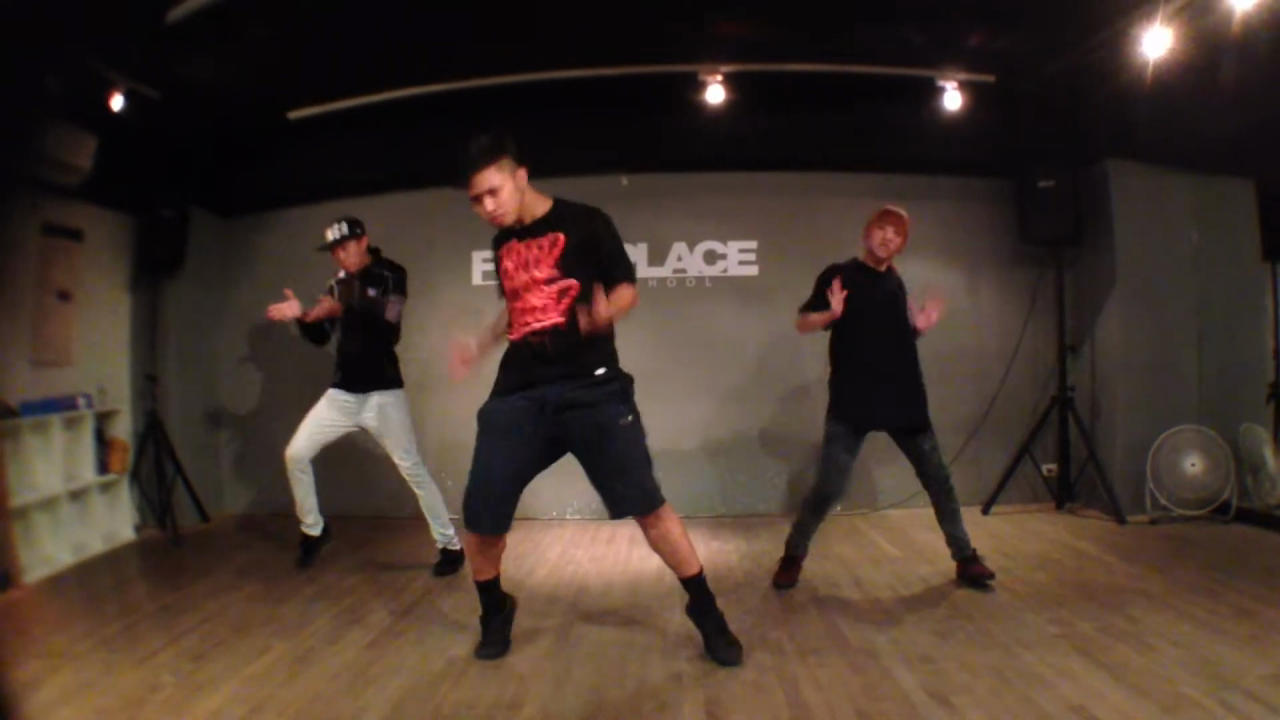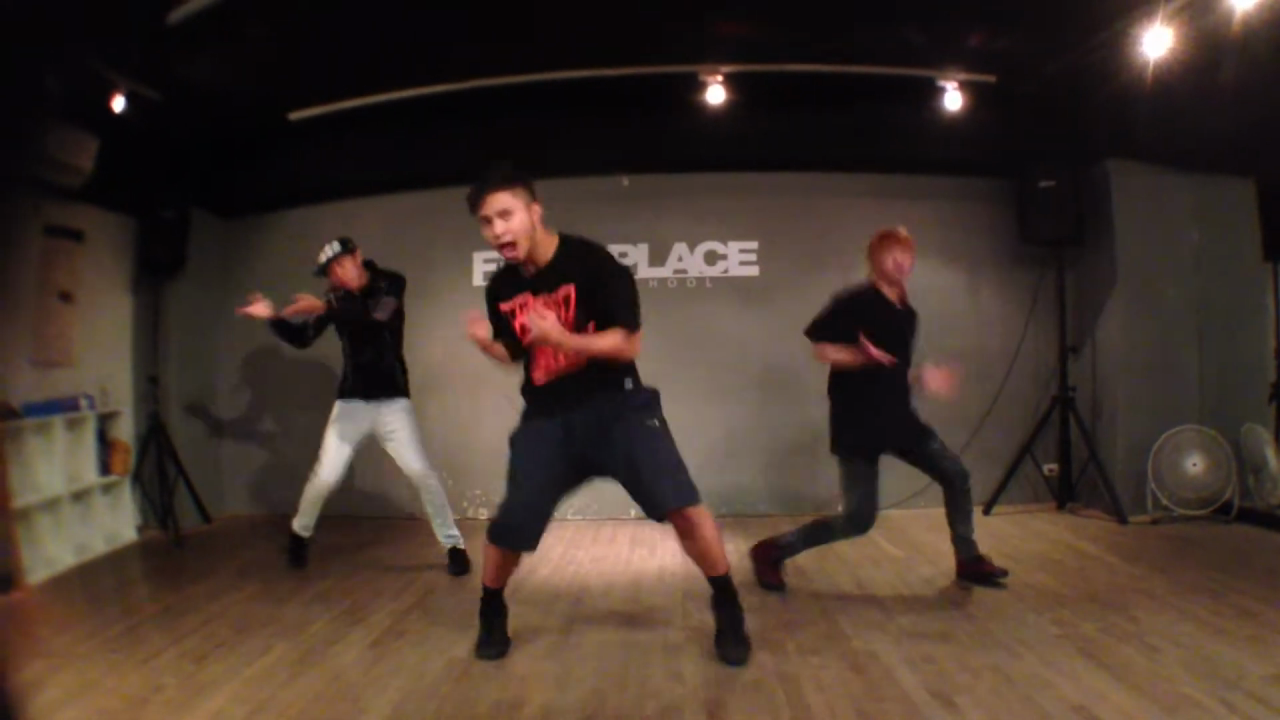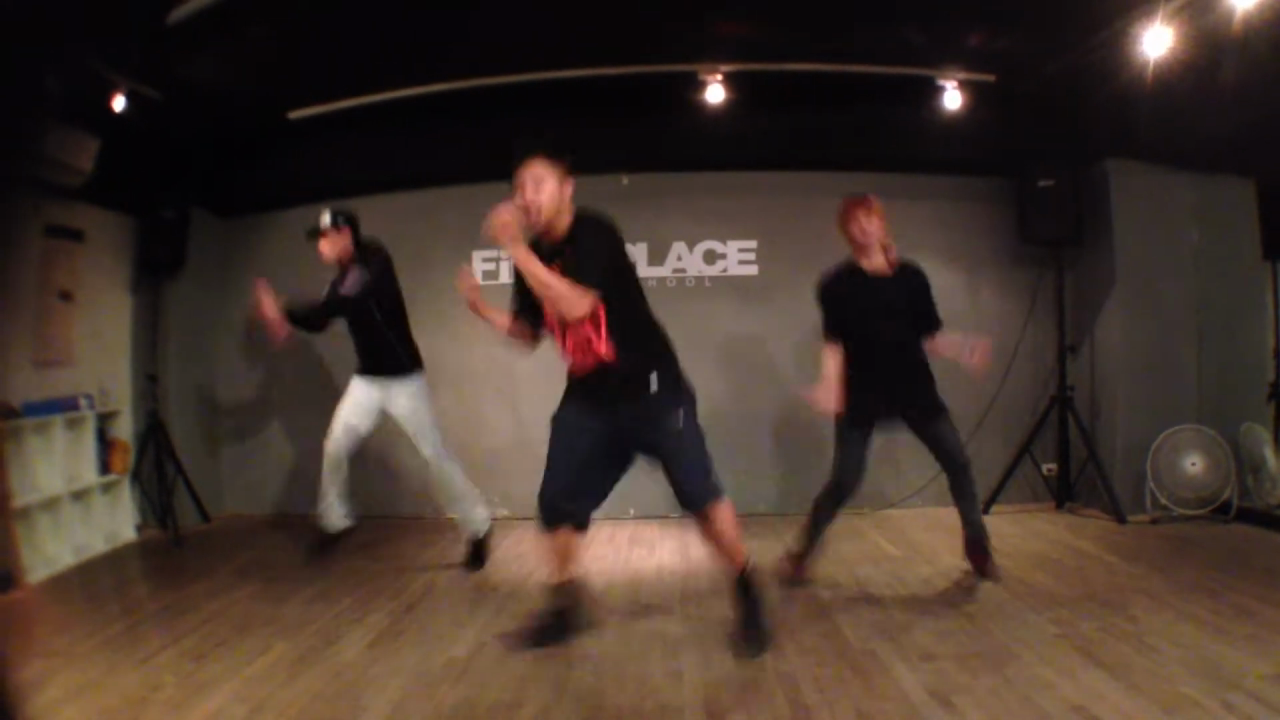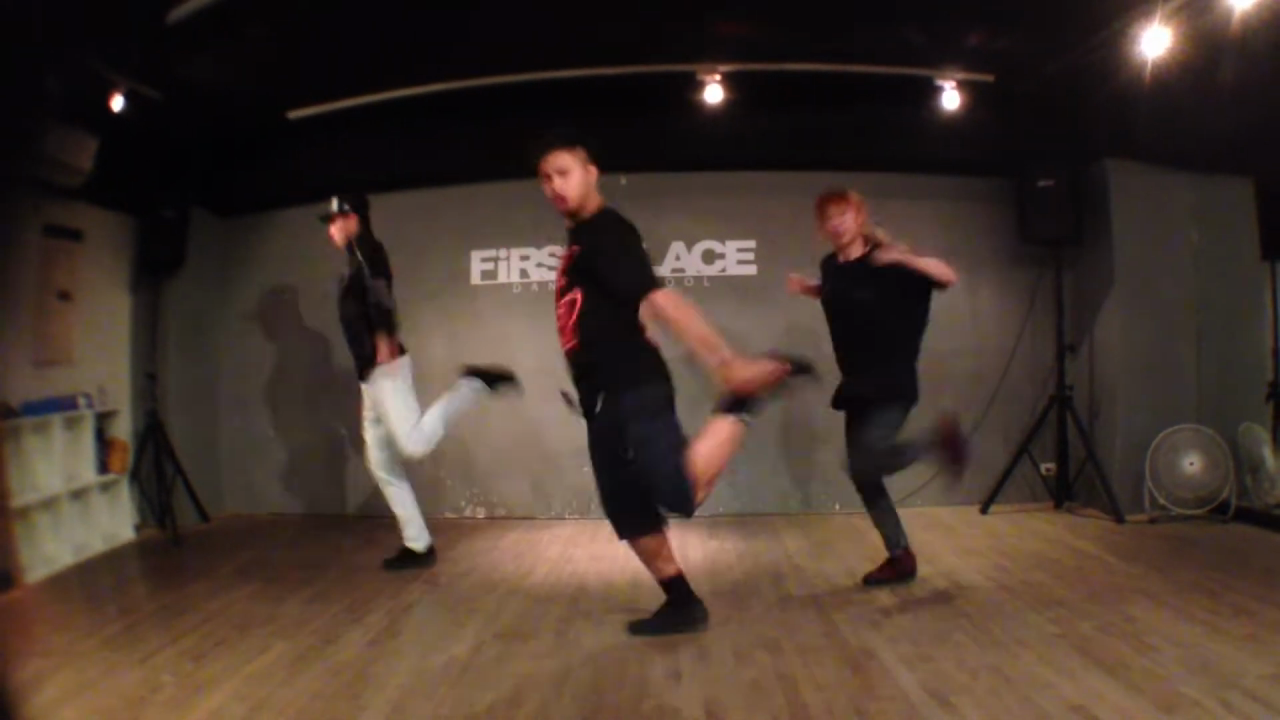
dt=0.2s
person 1, frame 1
left shoulder: (585, 223)
right shoulder: (503, 243)
left elbow: (627, 290)
left wrist: (604, 314)
right wrist: (481, 343)
left hip: (591, 386)
right hip: (518, 393)
left knee: (644, 503)
right knee: (482, 513)
left ankle: (706, 610)
right ankle: (494, 610)
person 1, frame 2
left shoulder: (591, 262)
right shoulder: (501, 288)
left elbow: (627, 340)
left wrist: (562, 339)
right wrist: (487, 344)
left hip: (617, 403)
right hip: (549, 418)
left knee: (681, 505)
right knee: (513, 526)
left ankle: (728, 611)
right ankle: (492, 614)
person 1, frame 3
left shoulder: (596, 234)
right shoulder: (532, 260)
left elbow: (575, 306)
right elbow: (527, 332)
left wrist: (517, 249)
right wrist: (478, 303)
left hip: (650, 391)
right hip: (587, 404)
left knee: (701, 495)
right knee: (558, 505)
left ankle: (749, 596)
right ankle: (565, 606)
person 1, frame 4
left shoulder: (607, 233)
right shoulder: (578, 240)
left elbow: (660, 299)
left wrist: (724, 359)
left hip: (629, 394)
right hip: (606, 398)
left knee: (683, 491)
right knee: (631, 512)
left ankle: (744, 397)
right ankle: (683, 604)
person 2, frame 1
left shoulder: (895, 283)
right shoulder: (838, 275)
right elbow: (803, 324)
left wrist: (920, 325)
right wrist: (832, 314)
left hip: (903, 399)
right hip: (852, 400)
left knee: (937, 477)
right knee: (830, 485)
left ankle: (965, 558)
right ankle: (793, 555)
person 2, frame 2
left shoulder: (906, 313)
right shoulder: (855, 302)
right elbow: (821, 348)
left wrist: (923, 377)
right wrist: (865, 358)
left hip: (896, 419)
right hip: (855, 424)
left knee: (955, 475)
right knee: (859, 519)
left ankle: (968, 558)
right ankle: (772, 551)
person 2, frame 3
left shoulder: (911, 276)
right shoulder: (838, 283)
left elbow: (930, 334)
right elbow: (833, 342)
left wrist: (963, 348)
right wrist: (829, 386)
left hip: (914, 388)
right hip: (863, 395)
left knee: (957, 462)
right knee: (843, 483)
left ankle: (976, 541)
right ankle: (803, 549)
person 2, frame 4
left shoulder: (888, 261)
right shoulder: (831, 267)
left elbow: (947, 277)
left wrist: (905, 257)
right wrist: (807, 288)
left hip: (893, 381)
right hip: (856, 382)
left knee: (868, 460)
right knee: (862, 474)
left ankle: (942, 436)
right ankle: (900, 557)
person 3, frame 1
left shoulder: (391, 275)
right shoulder: (339, 284)
left elbow: (389, 333)
right elbow: (321, 337)
left wrist: (343, 311)
right wrist: (303, 316)
left hip: (383, 394)
right hip: (342, 393)
left knee: (411, 468)
right knee: (295, 454)
left ankle: (450, 545)
right ankle: (313, 531)
person 3, frame 2
left shoulder: (391, 284)
right shoulder: (336, 300)
left elbow: (376, 324)
right elbow: (301, 339)
left wrist: (325, 309)
right wrist: (275, 317)
left hip: (392, 401)
right hip: (352, 402)
left knee: (420, 473)
right knee: (326, 477)
left ankle: (453, 545)
right ankle: (300, 533)
person 3, frame 3
left shoulder: (372, 258)
right shoulder: (346, 275)
left elbow: (333, 305)
right elbow: (318, 320)
left wrist: (281, 312)
right wrist: (284, 317)
left hip: (404, 378)
right hip: (368, 380)
left knee: (437, 457)
right knee: (335, 449)
left ankle: (478, 528)
right ankle: (335, 522)
person 3, frame 4
left shoulder: (363, 251)
right shoulder: (361, 259)
left elbow: (381, 300)
left wrist: (384, 338)
left hip: (386, 368)
right hip: (374, 375)
left knee: (414, 444)
right knee: (380, 465)
left ankle: (476, 381)
right ankle: (418, 546)
